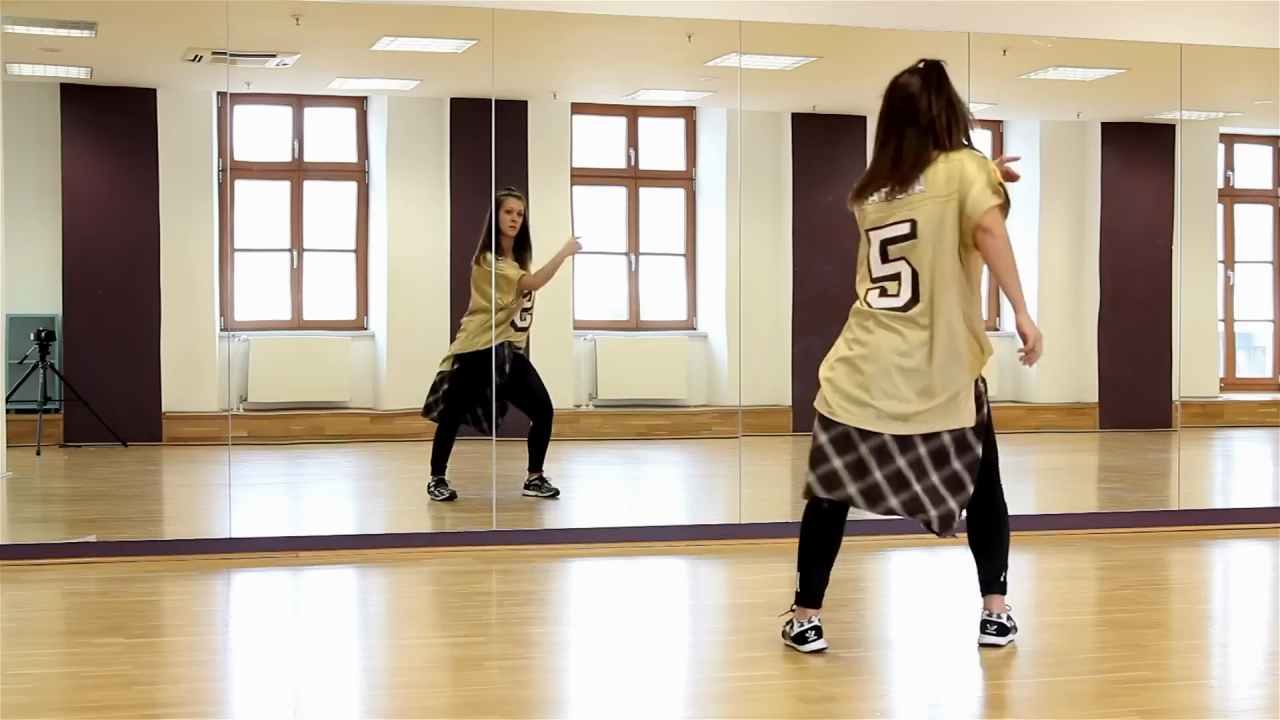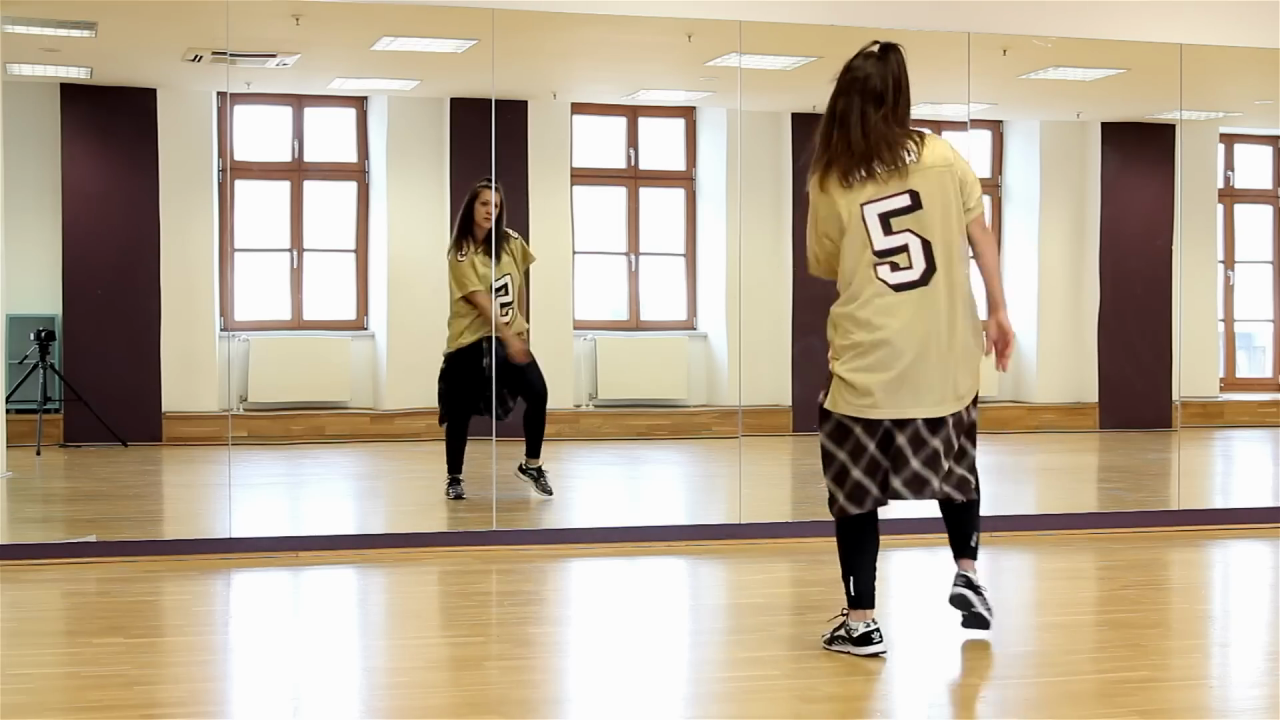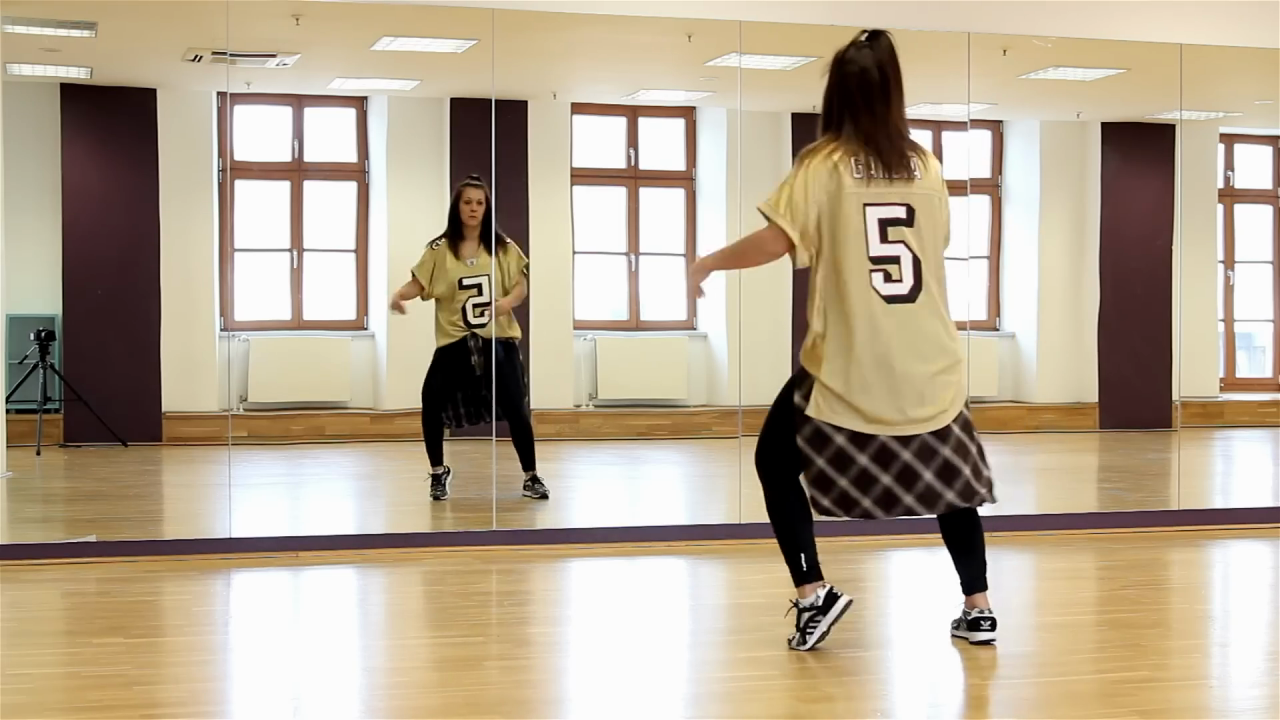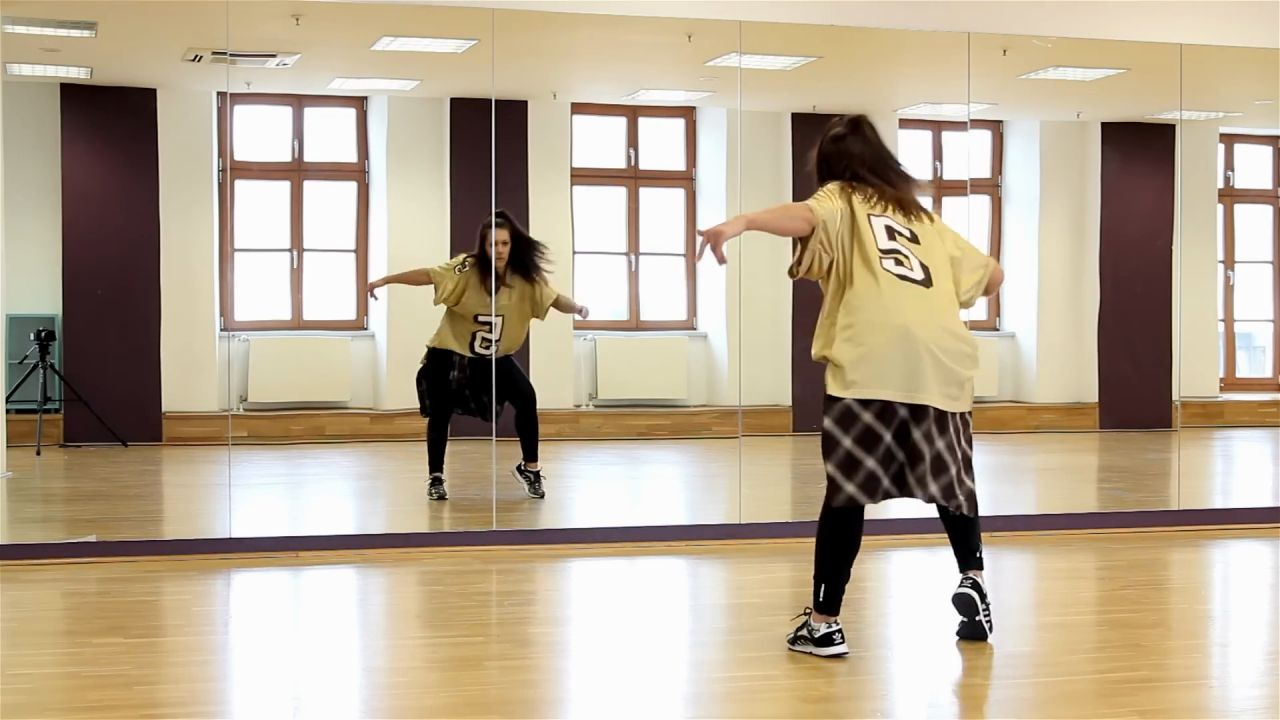
dt=1s
person 1, frame 1
left shoulder: (869, 190)
right shoulder: (962, 168)
right elbow: (987, 229)
right wrist: (1022, 311)
left hip: (861, 371)
right hip: (941, 371)
left knee: (830, 492)
right knee: (982, 485)
left ankle: (806, 616)
right ankle: (995, 610)
person 1, frame 2
left shoulder: (828, 180)
right shoulder: (939, 154)
right elbow: (978, 232)
right wrist: (998, 310)
left hip: (870, 357)
right hip: (944, 352)
left knee: (852, 487)
right knee: (952, 465)
left ankle: (860, 621)
right ankle: (968, 573)
person 1, frame 3
left shoulder: (823, 163)
right shoulder: (926, 168)
left elbow: (779, 241)
left wrist: (708, 262)
left hip: (849, 365)
right hip: (928, 363)
left knee: (776, 462)
right knee: (948, 482)
left ankle: (813, 593)
right ankle: (978, 608)
person 1, frame 4
left shoulder: (840, 200)
right shoulder: (926, 220)
left elbow: (805, 218)
right elbow: (992, 278)
left wrist: (742, 220)
left hip: (874, 352)
right hip: (944, 355)
left knee: (847, 490)
right knee: (953, 477)
left ankle: (823, 623)
right ankle: (972, 579)
person 2, frame 1
left shoulder: (518, 254)
right shoulder: (490, 259)
right elbow: (530, 284)
right wrist: (564, 252)
left hip: (512, 350)
right hip: (480, 349)
left knee: (543, 410)
right knee: (452, 414)
left ankle: (535, 478)
right ankle: (437, 479)
person 2, frame 2
left shoulder: (511, 242)
right shoulder: (460, 253)
right elbow: (479, 299)
left wrist: (517, 331)
right wrist: (507, 335)
left hip: (512, 337)
right hip: (472, 343)
left knee: (537, 394)
right knee: (459, 411)
left ankle: (532, 465)
right ankle: (454, 478)
person 2, frame 3
left shoulder: (502, 246)
right shoulder: (440, 248)
left elbow: (521, 284)
right elbow: (417, 283)
left wrist: (509, 300)
right wrist: (396, 297)
left hip: (500, 341)
right hip: (455, 342)
left knee: (515, 410)
right knee: (432, 403)
left ankle: (531, 477)
right ankle: (439, 472)
person 2, frame 4
left shoulder: (527, 277)
right shoulder: (466, 268)
left elbow: (554, 300)
right elbow: (427, 275)
left wrist: (575, 308)
right wrist: (384, 280)
left hip: (496, 355)
right hip: (450, 350)
left knee: (526, 400)
right knee: (440, 411)
left ankle: (530, 469)
right ankle: (436, 477)
